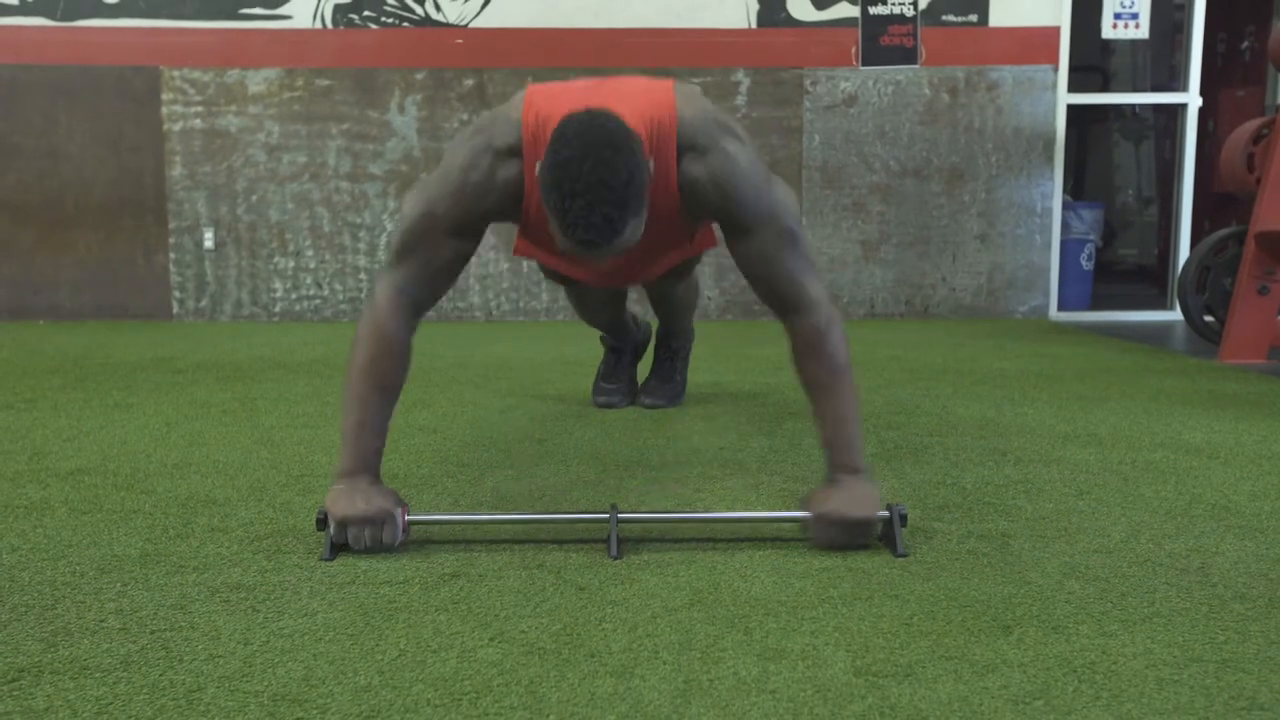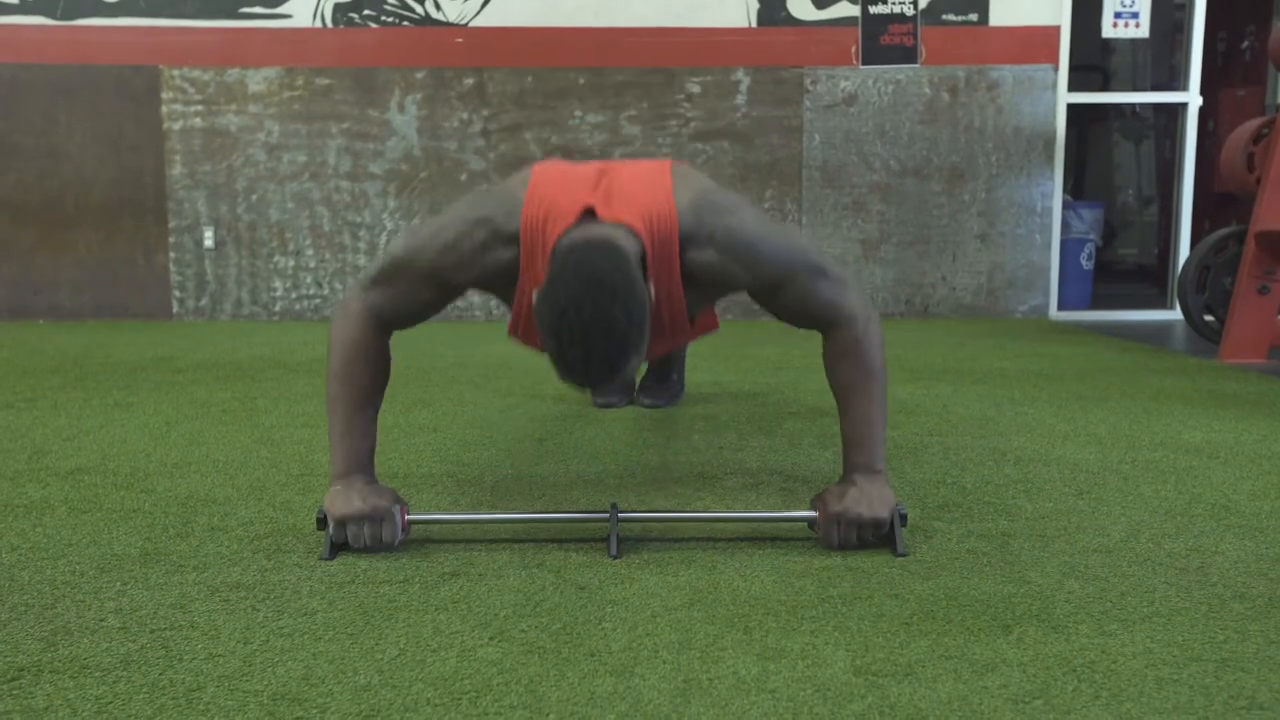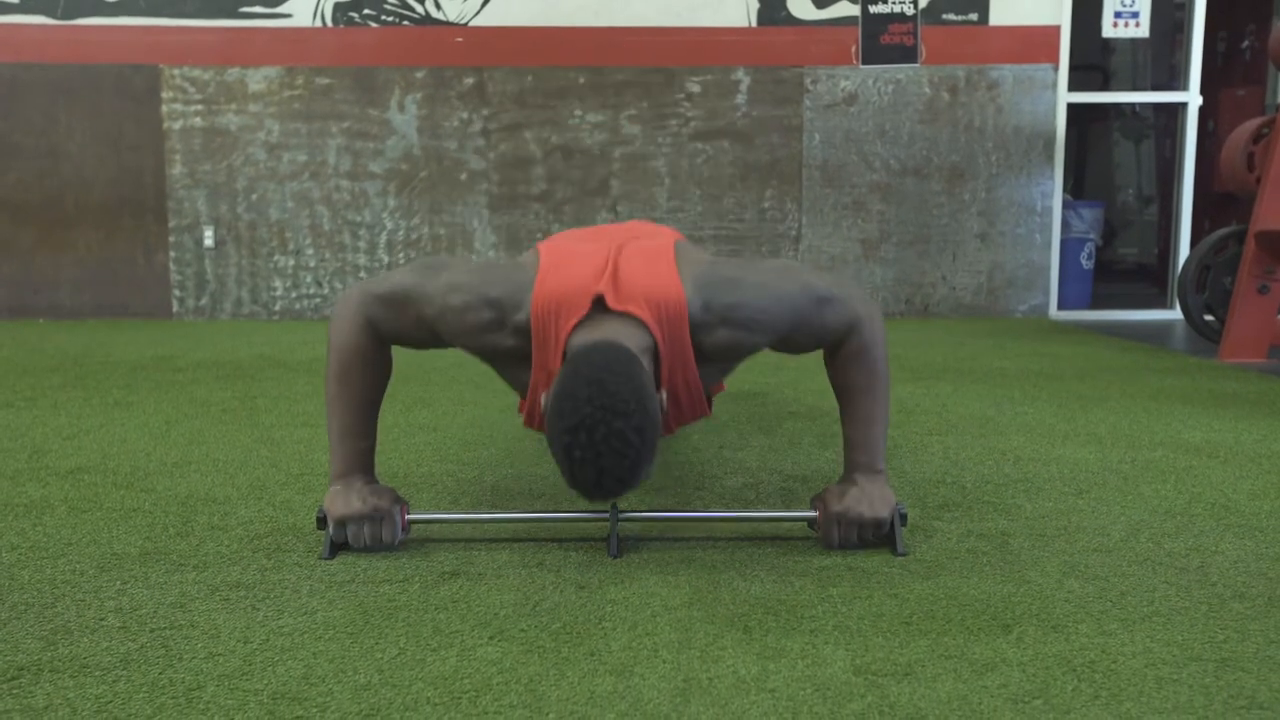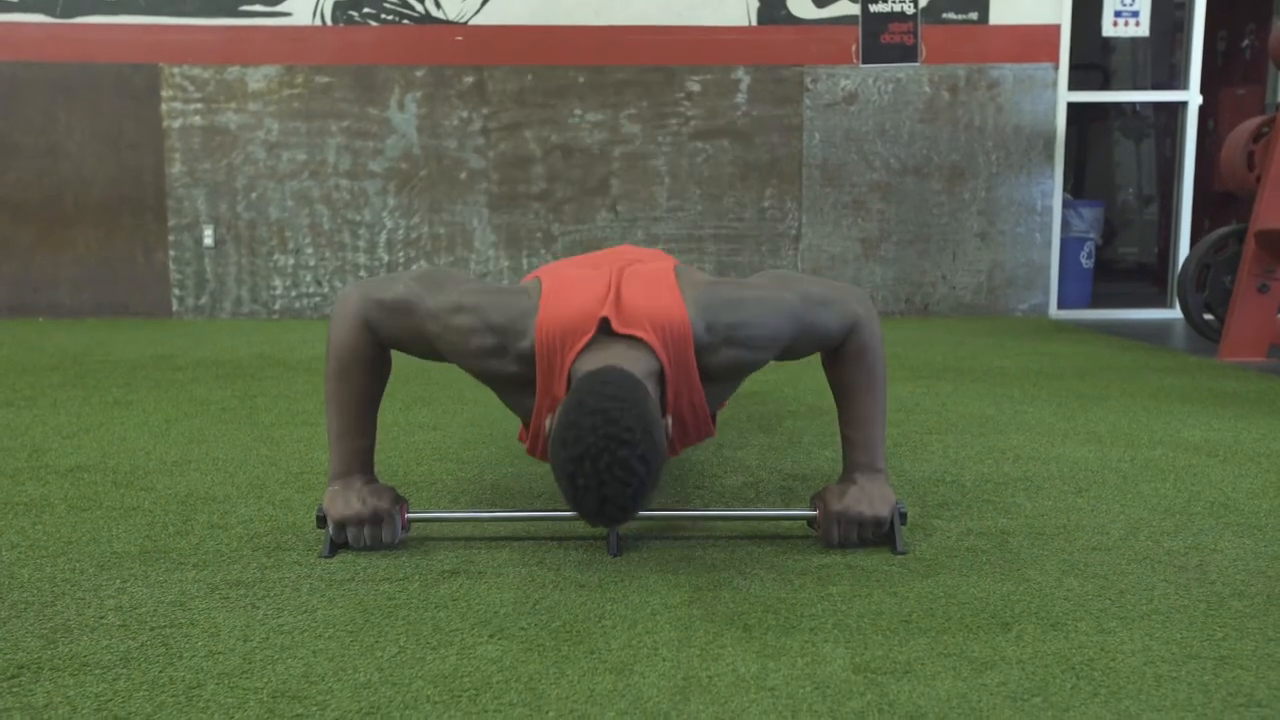
dt=0.2s
person 1, frame 1
left shoulder: (710, 159)
right shoulder: (494, 162)
left elbow: (805, 304)
right elbow: (395, 302)
left wrist: (849, 469)
right wrist: (355, 472)
left ankle: (673, 344)
right ankle: (619, 344)
person 1, frame 2
left shoulder: (709, 239)
right shoulder: (494, 238)
left elbow: (851, 315)
right elbow: (360, 311)
left wrist: (865, 471)
right wrist: (350, 473)
left hip: (670, 257)
left ankle: (670, 353)
person 1, frame 3
left shoulder: (711, 314)
right shoulder: (509, 317)
left elbow: (858, 317)
right elbow: (356, 310)
left wrist: (866, 473)
right wrist: (349, 477)
right hip: (572, 260)
person 1, frame 4
left shoulder: (717, 335)
right shoulder: (511, 341)
left elbow: (856, 316)
right elbow: (355, 308)
left wrist: (866, 473)
right wrist: (349, 477)
left hip: (671, 316)
right hip: (564, 307)
